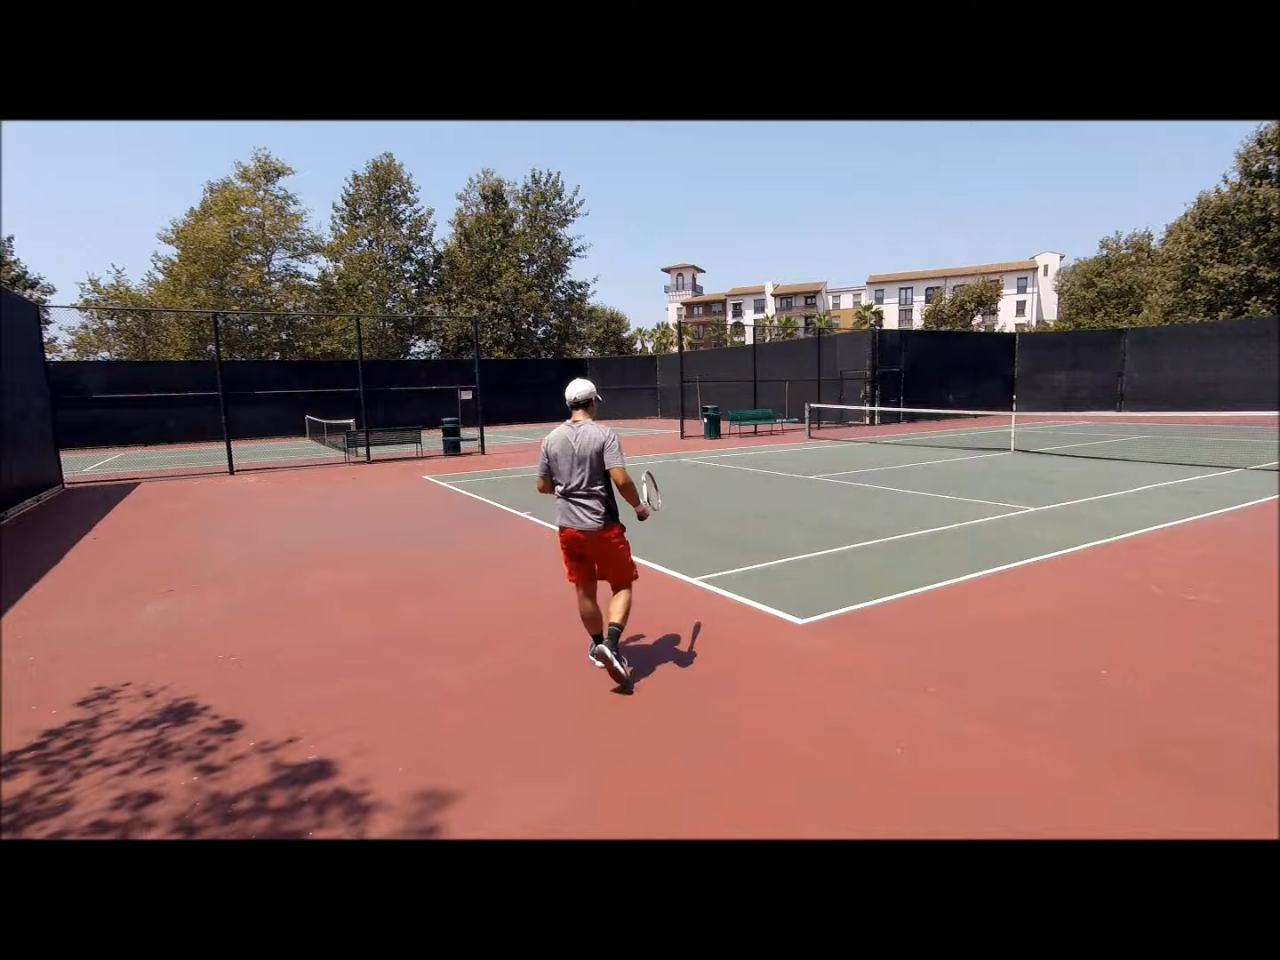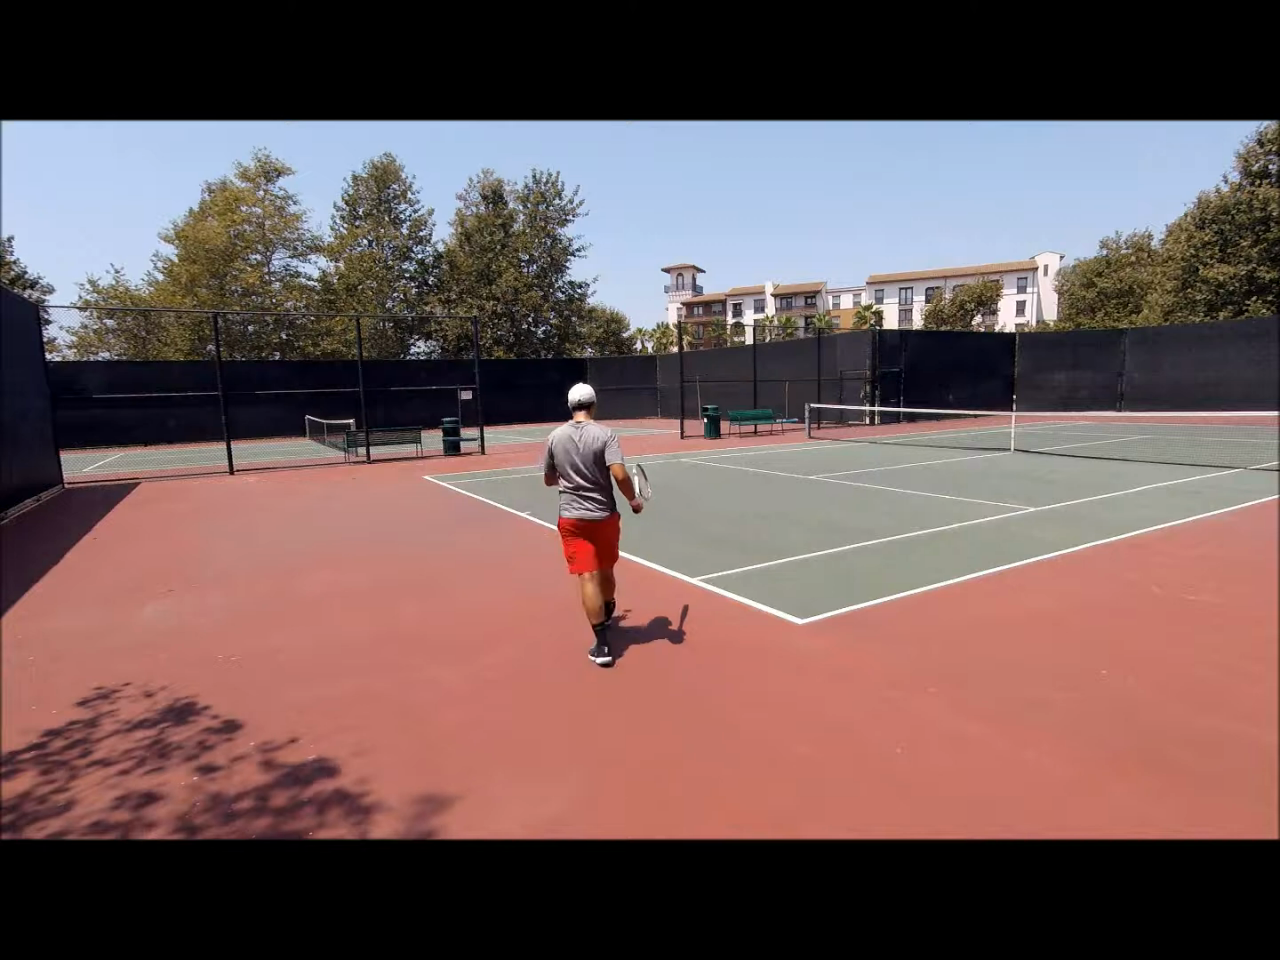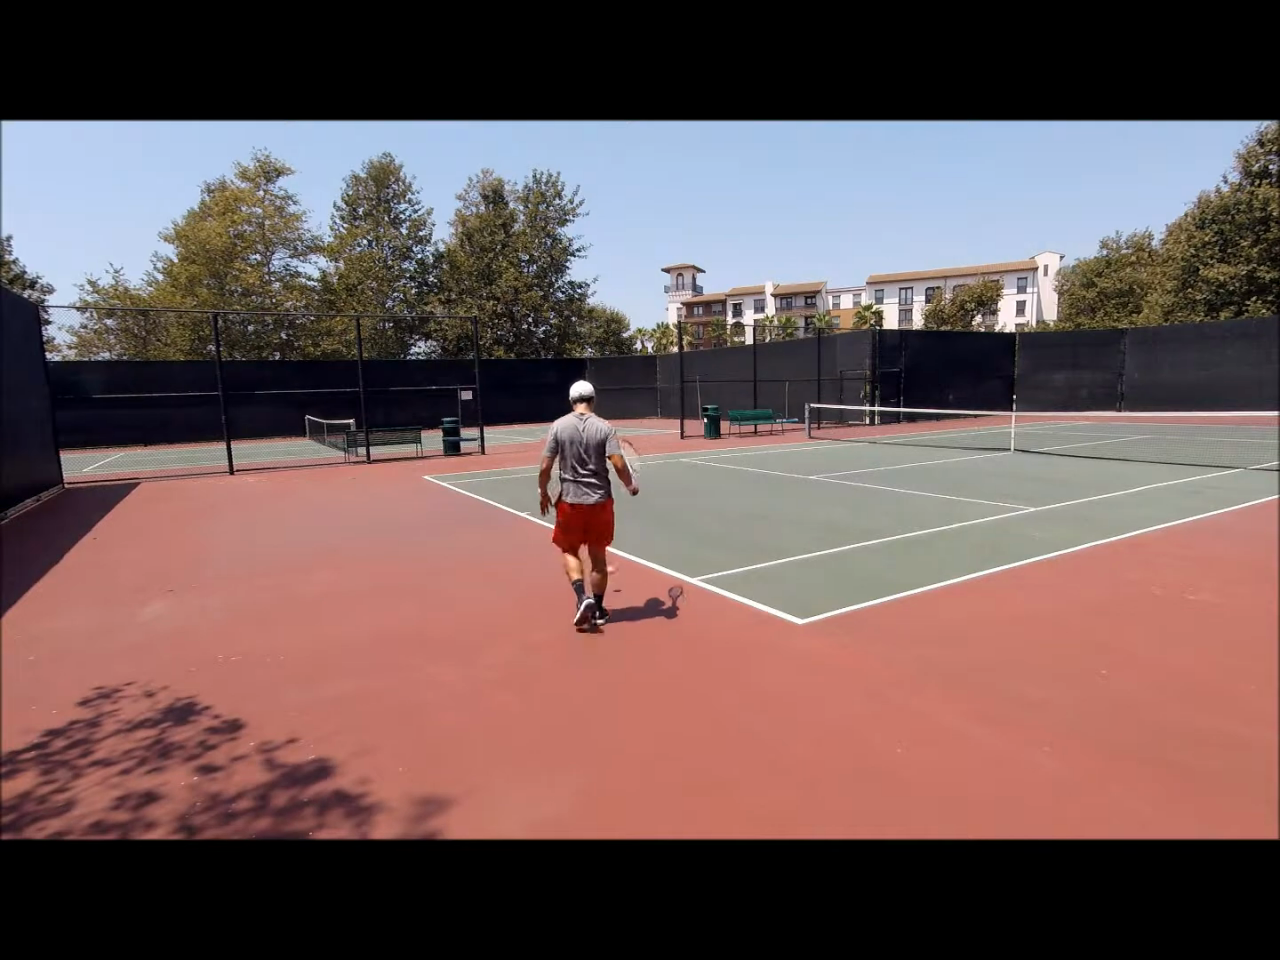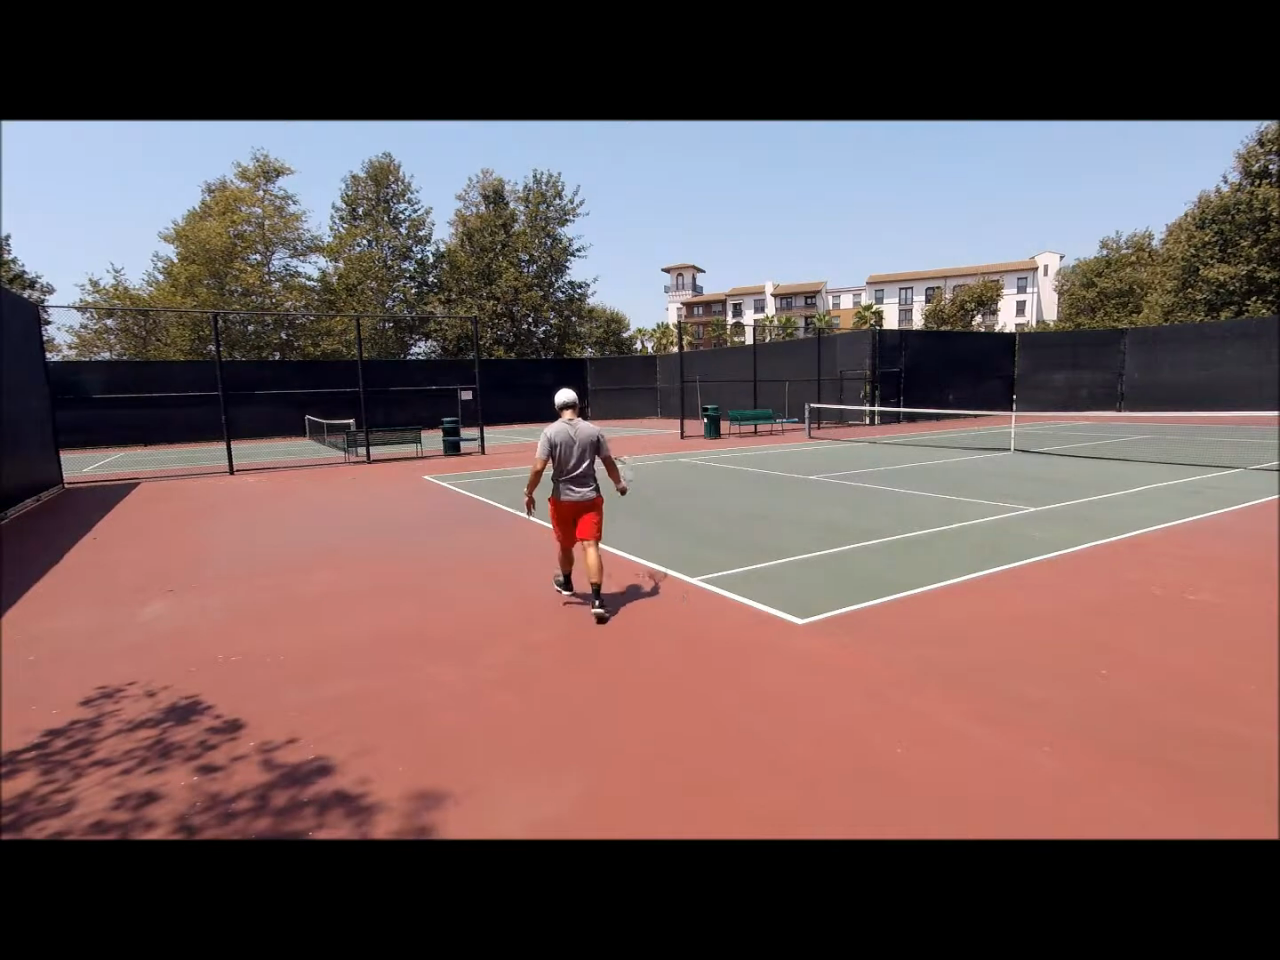
dt=0.3s
person 1, frame 1
left shoulder: (551, 439)
right shoulder: (604, 434)
left elbow: (543, 486)
right elbow: (620, 480)
right wrist: (638, 505)
left hip: (569, 527)
right hip: (604, 526)
left knee: (585, 591)
right knee: (622, 586)
left ankle: (599, 646)
right ankle: (611, 644)
person 1, frame 2
left shoulder: (555, 437)
right shoulder: (606, 434)
left elbow: (549, 480)
right elbow: (620, 475)
right wrist: (633, 500)
left hip: (572, 517)
right hip: (604, 515)
left knee: (588, 578)
right knee: (605, 571)
left ankle: (601, 644)
right ankle: (607, 613)
person 1, frame 3
left shoulder: (558, 426)
right shoulder: (605, 427)
left elbow: (545, 467)
right elbow: (619, 465)
left wrist: (543, 492)
right wrist: (631, 484)
left hip: (570, 501)
right hip: (600, 501)
left knee: (569, 551)
right knee: (598, 556)
left ankle: (582, 597)
right ankle: (598, 608)
person 1, frame 4
left shoulder: (550, 432)
right shoulder: (593, 430)
left elbow: (538, 468)
right elbow: (609, 464)
left wrist: (529, 494)
right wrist: (619, 483)
left hip: (562, 498)
right hip: (590, 497)
left knee: (565, 545)
right knee: (591, 546)
left ankle: (566, 583)
right ankle: (597, 600)
